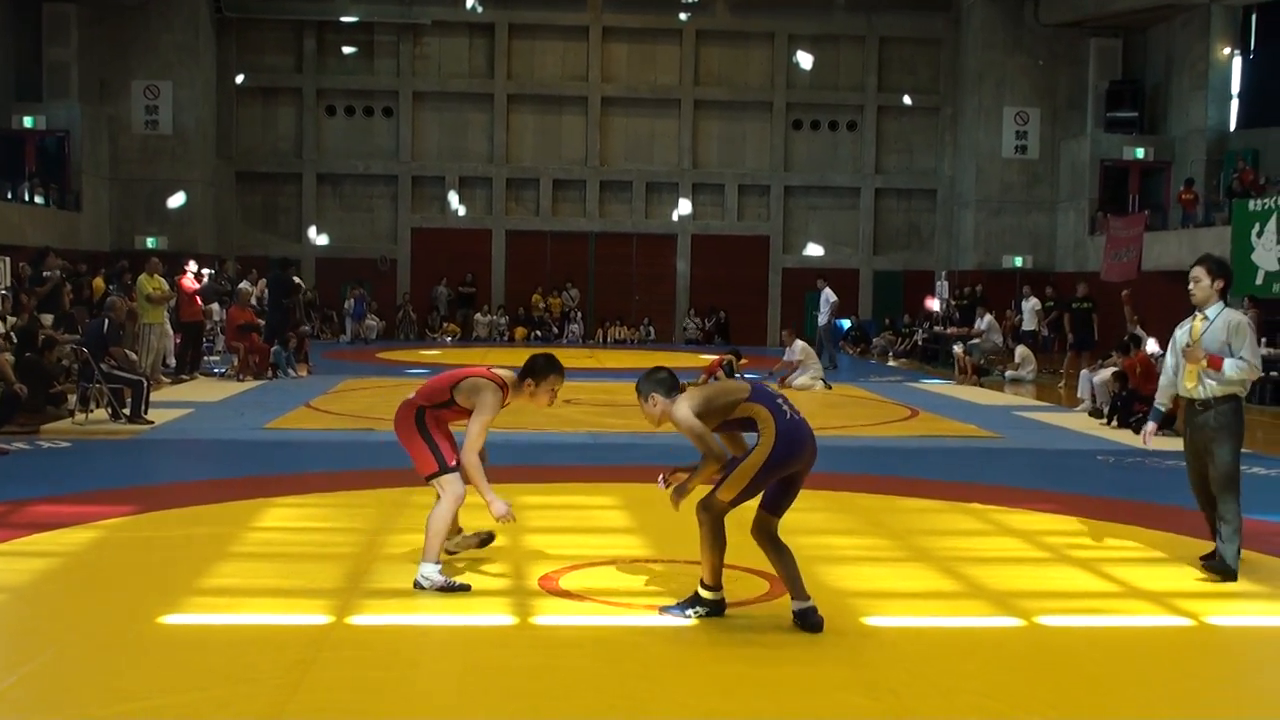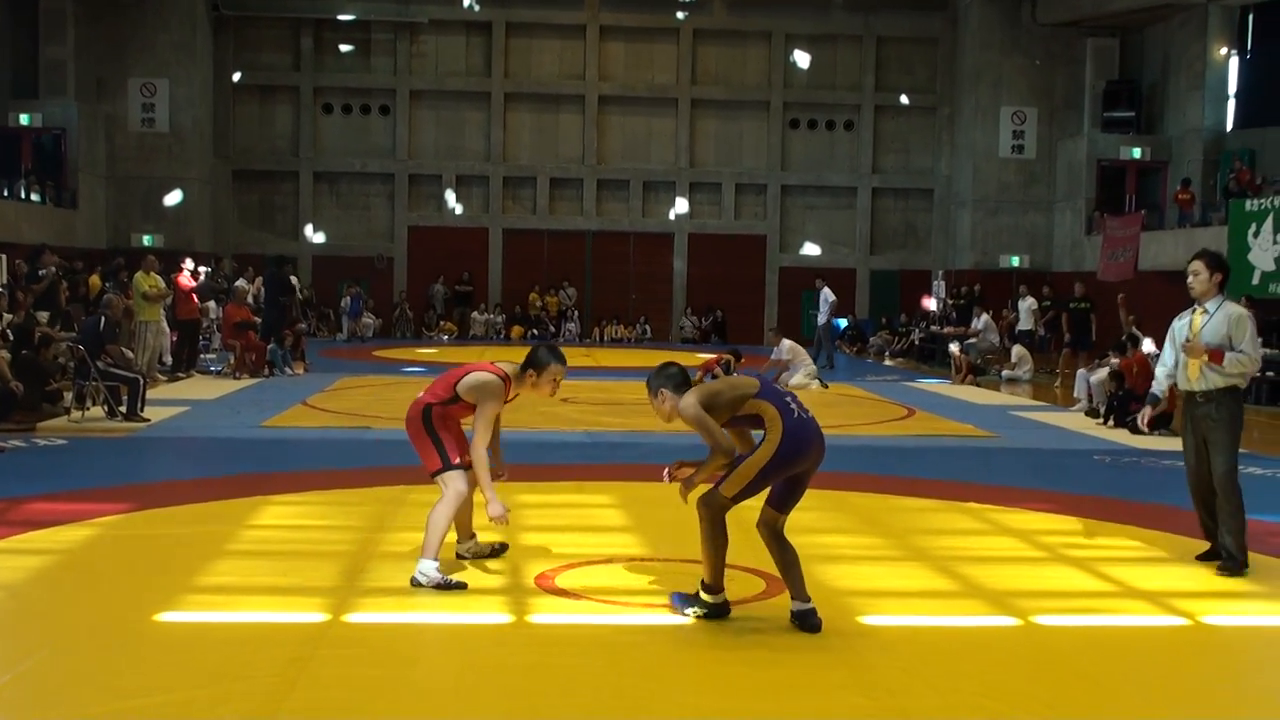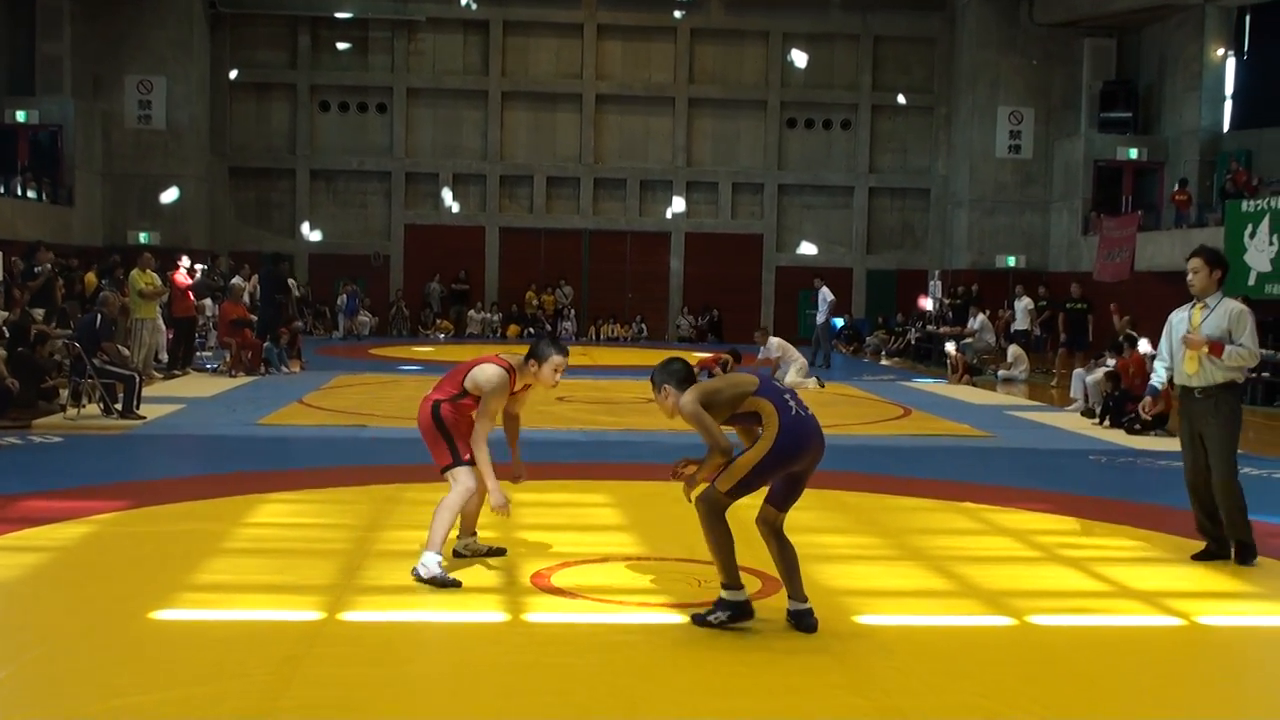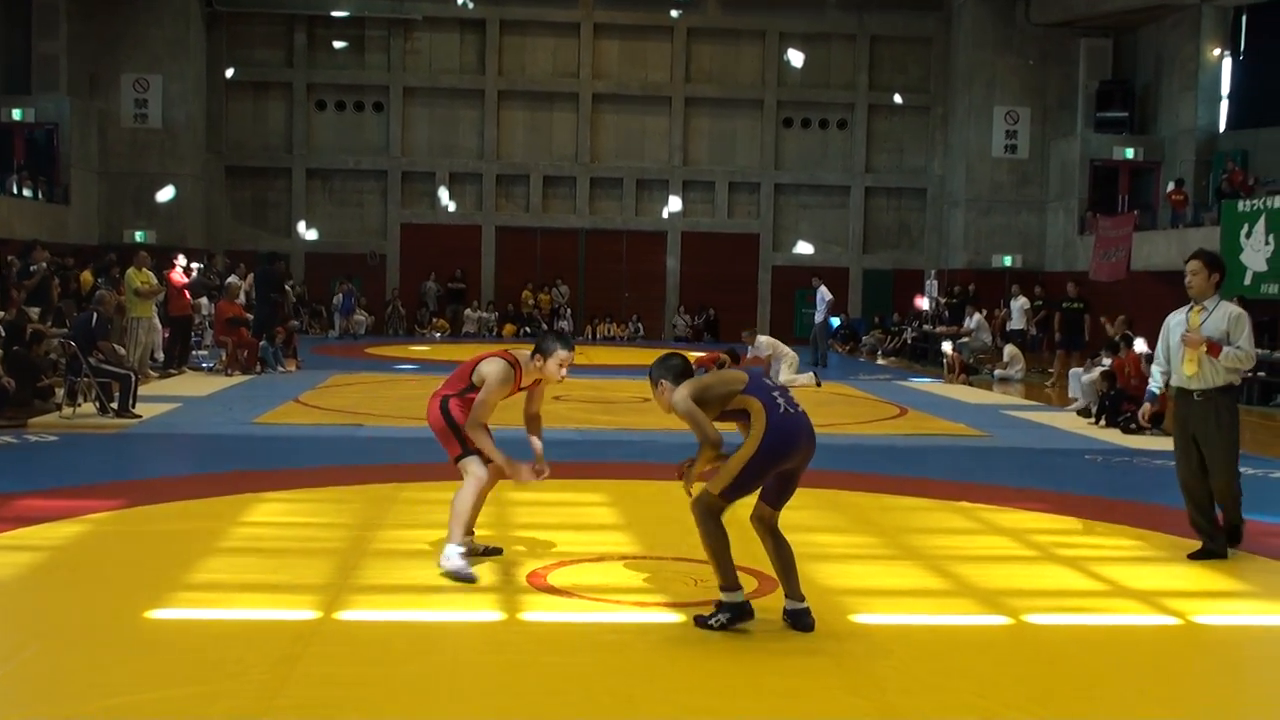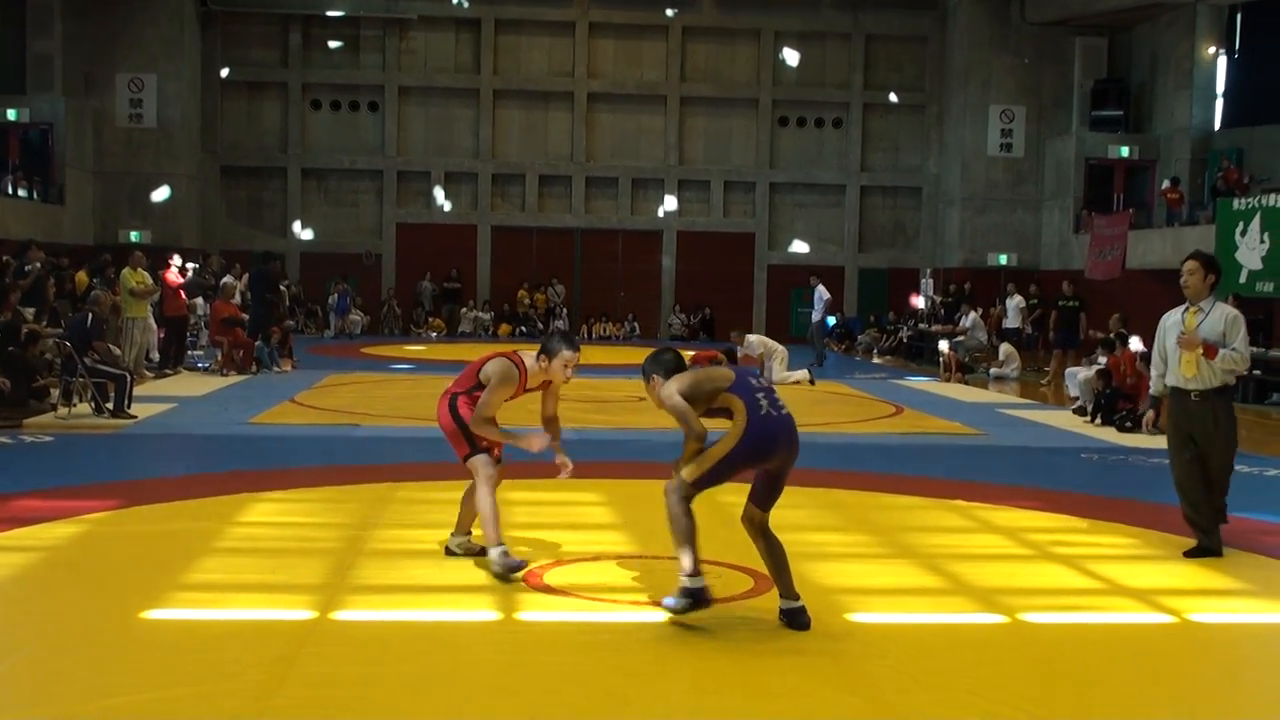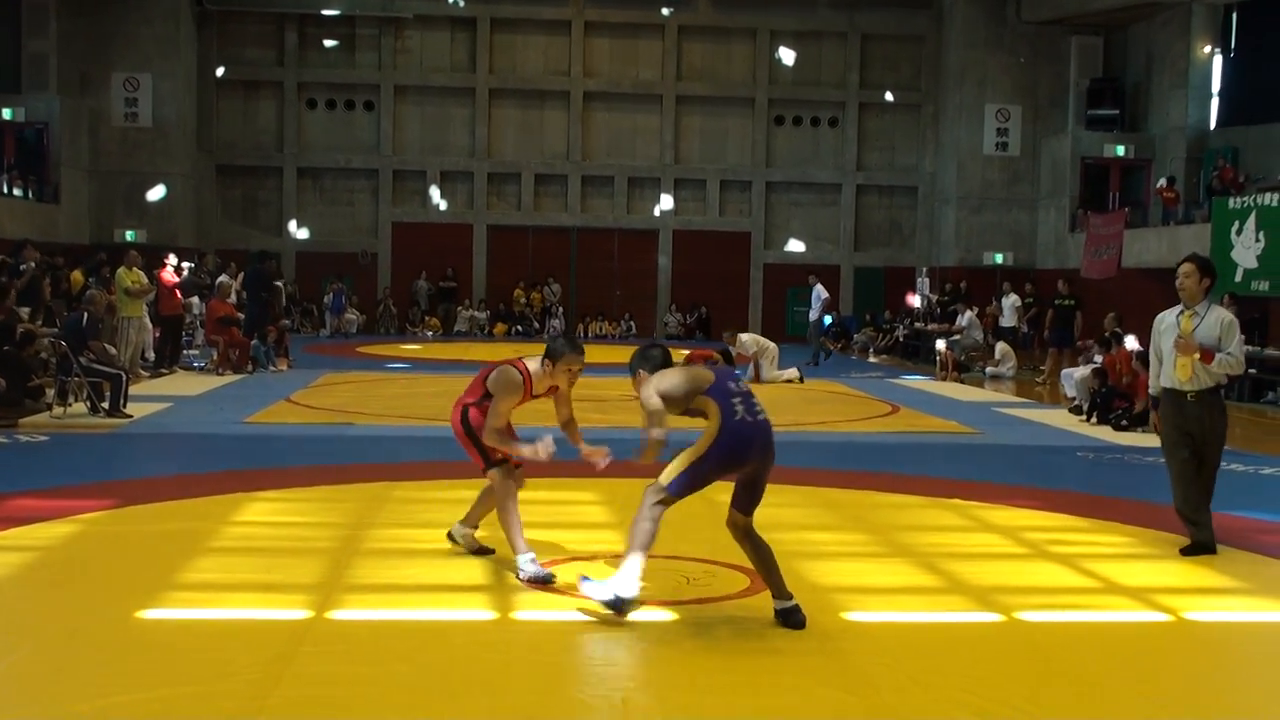
dt=0.1s
person 1, frame 1
left shoulder: (1236, 323)
right shoulder: (1183, 328)
left elbow: (1251, 369)
right elbow: (1170, 374)
left wrist: (1209, 360)
right wrist: (1154, 416)
left hip: (1223, 412)
right hip: (1192, 411)
left knee: (1224, 486)
right knee: (1201, 487)
left ankle: (1227, 560)
right ankle: (1221, 547)
person 1, frame 2
left shoulder: (1236, 316)
right shoulder: (1181, 322)
left elbow: (1252, 362)
right elbow: (1166, 365)
left wrist: (1209, 354)
right wrist: (1152, 402)
left hip: (1223, 404)
right hip: (1192, 404)
left knee: (1224, 477)
right knee: (1198, 478)
left ankle: (1234, 553)
right ankle: (1219, 543)
person 1, frame 3
left shoulder: (1236, 312)
right shoulder: (1178, 316)
left elbow: (1251, 356)
right elbow: (1164, 359)
left wrist: (1209, 346)
right wrist: (1152, 392)
left hip: (1221, 399)
right hip: (1188, 400)
left knee: (1223, 473)
right knee: (1196, 476)
left ankle: (1241, 541)
right ankle: (1216, 541)
person 1, frame 4
left shoulder: (1233, 315)
right shoulder: (1174, 319)
left elbow: (1247, 359)
right elbow: (1160, 363)
left wrist: (1207, 346)
right wrist: (1151, 398)
left hip: (1218, 402)
right hip: (1184, 402)
left knee: (1222, 474)
right knee: (1189, 476)
left ankle: (1232, 527)
right ankle: (1212, 540)
person 1, frame 5
left shoulder: (1229, 317)
right shoulder: (1169, 319)
left elbow: (1242, 360)
right elbow: (1158, 364)
left wrist: (1204, 348)
right wrist: (1152, 404)
left hip: (1215, 403)
right hip: (1179, 402)
left knee: (1217, 471)
right knee: (1185, 474)
left ankle: (1215, 511)
right ankle: (1207, 538)
person 1, frame 6
left shoulder: (1224, 320)
right shoulder: (1163, 320)
left elbow: (1237, 363)
left wrist: (1201, 353)
right wrist: (1154, 404)
left hip: (1208, 402)
right hip: (1173, 402)
left knee: (1206, 469)
right knee: (1181, 471)
left ankle: (1201, 531)
right ankle: (1200, 536)
person 2, frame 1
left shoulder: (680, 409)
right shoulder: (703, 403)
left elbow: (717, 455)
right elbow: (741, 458)
left wrist: (688, 485)
right wrist: (693, 475)
left hip: (779, 438)
right hip: (803, 441)
left knee: (710, 511)
right knee: (763, 530)
left ankle: (709, 598)
right ankle: (805, 609)
person 2, frame 2
left shoulder: (687, 404)
right shoulder: (719, 398)
left elbow: (725, 450)
right elbow: (748, 453)
left wrist: (696, 478)
right wrist: (701, 468)
left hip: (786, 437)
right hip: (812, 439)
left knee: (711, 505)
right knee: (770, 526)
left ankle: (710, 598)
right ankle: (803, 609)
person 2, frame 3
left shoulder: (688, 401)
right shoulder: (721, 397)
left elbow: (722, 449)
right elbow: (756, 448)
left wrist: (699, 477)
right wrist: (706, 467)
left hip: (785, 434)
right hip: (812, 436)
left knee: (708, 503)
right knee: (769, 523)
left ankle: (734, 599)
right ankle: (800, 609)
person 2, frame 4
left shoulder: (680, 396)
right shoulder: (721, 386)
left elbow: (711, 442)
left wrist: (695, 471)
right wrist: (707, 466)
left hip: (775, 432)
right hip: (803, 433)
left knee: (705, 508)
right knee: (764, 520)
left ankle: (734, 601)
right ankle: (797, 608)
person 2, frame 5
left shoulder: (669, 389)
right shoulder: (709, 383)
left elbow: (697, 434)
left wrist: (683, 466)
right wrist: (698, 461)
left hip: (758, 431)
right hip: (786, 435)
left knee: (676, 490)
right knee: (755, 522)
left ankle: (693, 585)
right ankle: (792, 607)
person 2, frame 6
left shoulder: (653, 385)
right shoulder: (709, 375)
left elbow: (656, 434)
left wrist: (647, 455)
left hip: (730, 438)
right hip: (762, 442)
left knee: (654, 500)
right knee: (741, 526)
left ankle: (622, 588)
right ankle: (787, 606)
person 3, frame 1
left shoulder: (510, 381)
right shoulder: (492, 396)
right elbow: (468, 455)
left wrist: (480, 455)
right wrist: (492, 500)
left hip: (424, 415)
right hip: (417, 418)
left knee: (456, 477)
right knee: (454, 491)
left ankle: (453, 538)
right ankle: (428, 573)
person 3, frame 2
left shoulder: (517, 379)
right shoulder: (494, 388)
left elbow: (492, 416)
right elbow: (477, 449)
left wrist: (497, 457)
right wrist: (492, 500)
left hip: (442, 415)
right hip: (427, 415)
left knee: (472, 478)
right knee: (457, 489)
left ankle: (467, 544)
right ankle: (426, 571)
person 3, frame 3
left shoulder: (523, 373)
right shoulder: (500, 380)
left elbow: (512, 414)
right elbow: (477, 439)
left wrist: (516, 458)
right wrist: (495, 490)
left hip: (456, 412)
right hip: (439, 412)
left knee: (481, 477)
right knee: (466, 485)
left ankle: (466, 542)
right ankle: (428, 564)
person 3, frame 4
left shoulder: (540, 372)
right shoulder: (505, 374)
left elbow: (532, 414)
right elbow: (473, 427)
left wrist: (539, 456)
right wrist: (507, 465)
left hip: (469, 408)
right hip: (447, 407)
left knee: (488, 474)
right knee: (477, 475)
left ankle: (463, 542)
right ankle: (452, 554)
person 3, frame 5
left shoulder: (550, 375)
right shoulder: (509, 373)
left elbow: (550, 417)
right elbow: (478, 422)
left wrist: (558, 453)
right wrist: (519, 440)
left hip: (477, 406)
right hip: (457, 405)
left knee: (493, 475)
right knee: (487, 473)
left ankle: (459, 540)
right ankle: (497, 554)
person 3, frame 6
left shoulder: (560, 378)
right shoulder: (514, 380)
left elbow: (566, 420)
right elbow: (489, 435)
left wrist: (583, 448)
right wrist: (528, 451)
left hip: (496, 414)
right hip: (471, 415)
left knee: (501, 482)
right knee: (508, 481)
left ankle: (463, 532)
right ankle: (525, 563)
